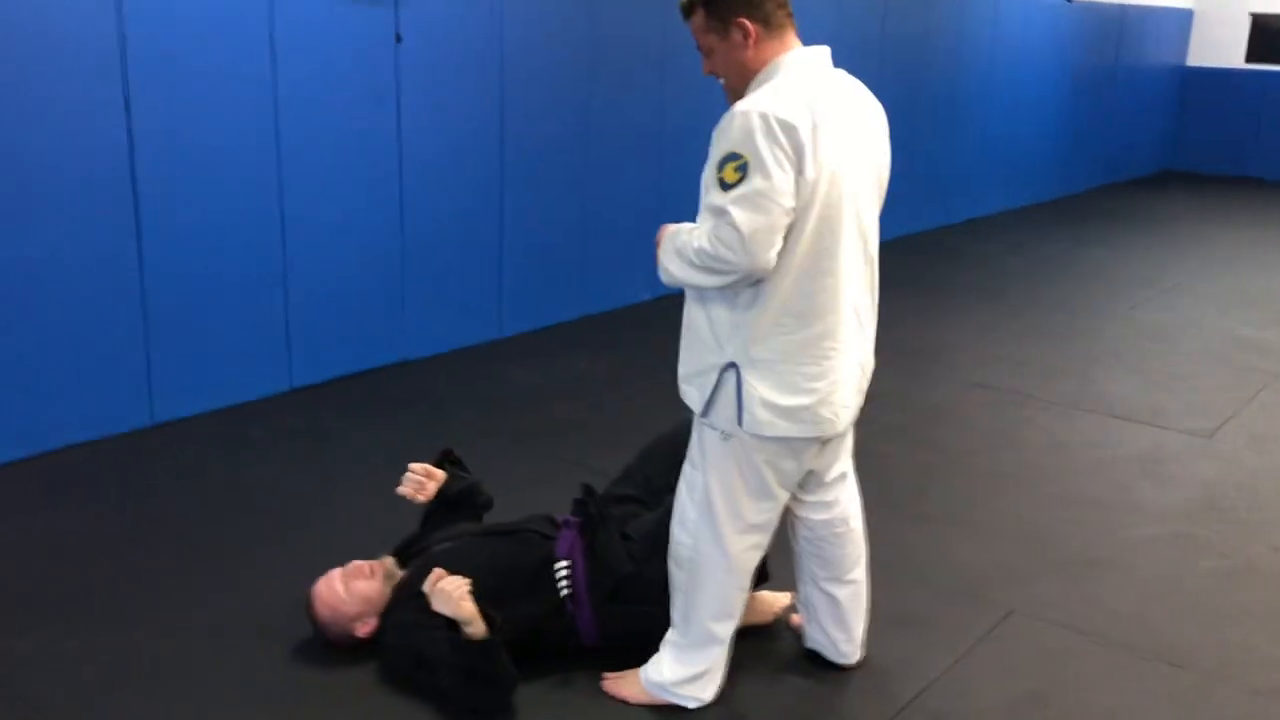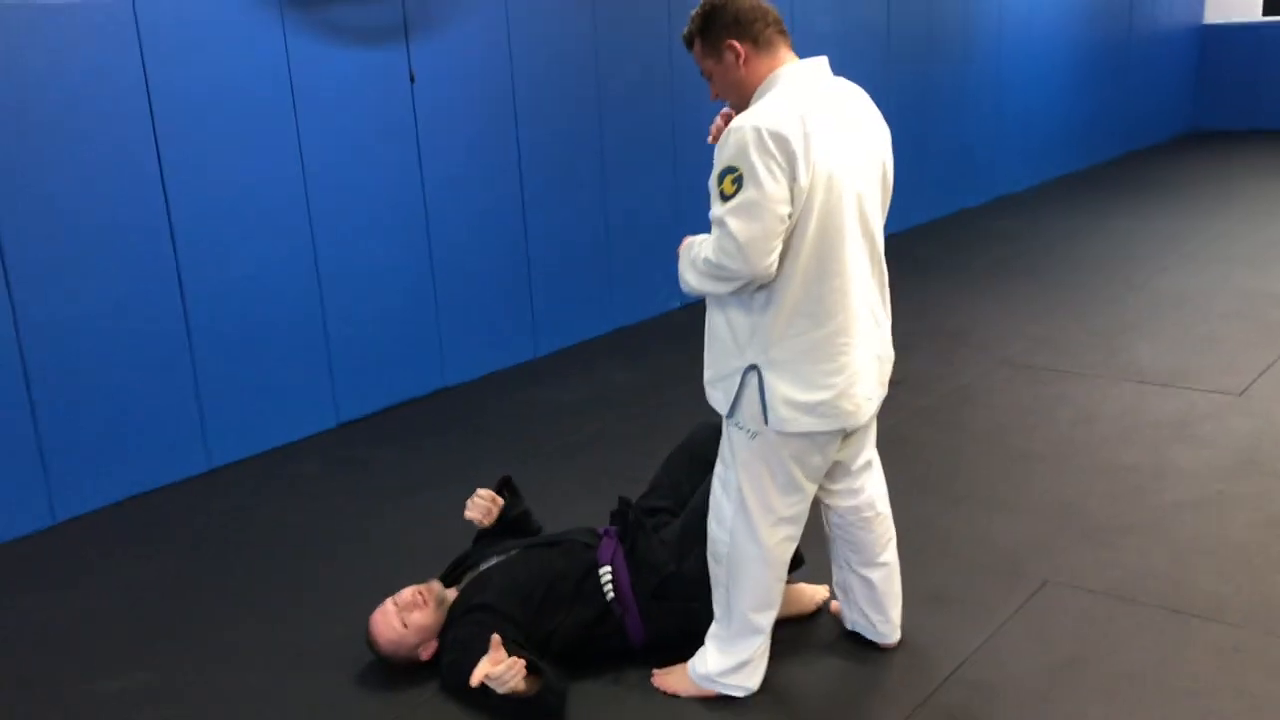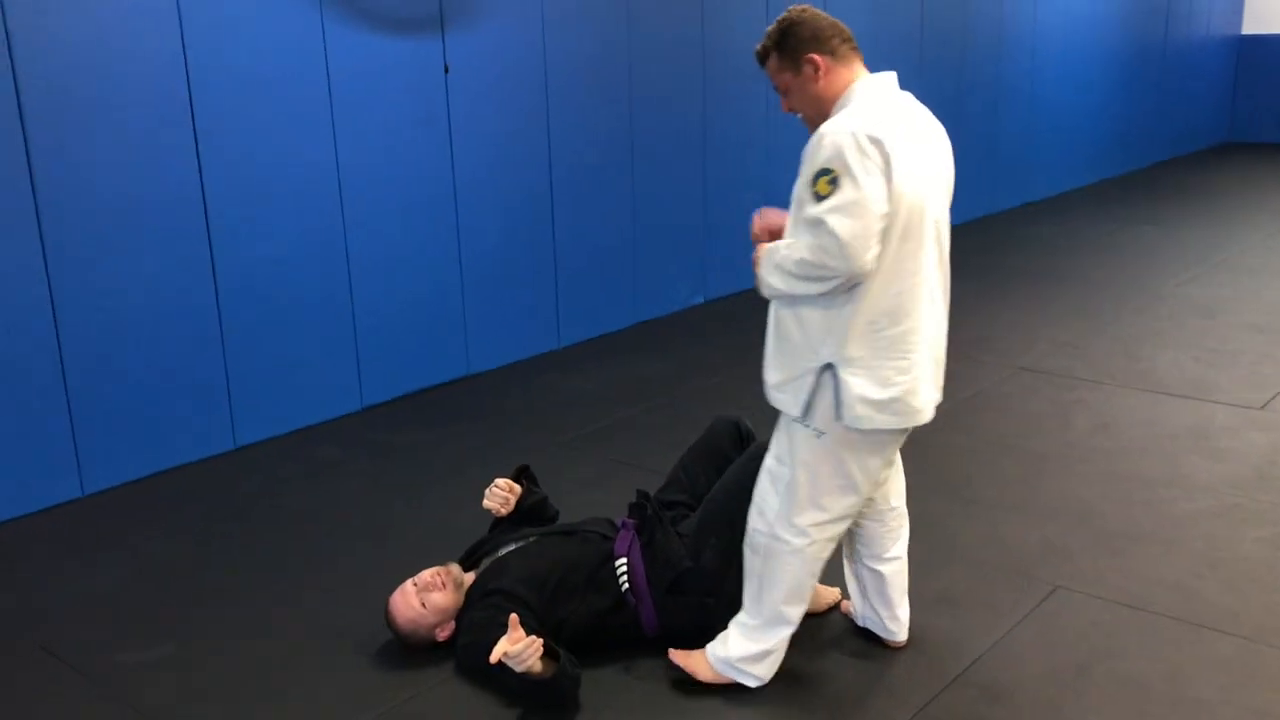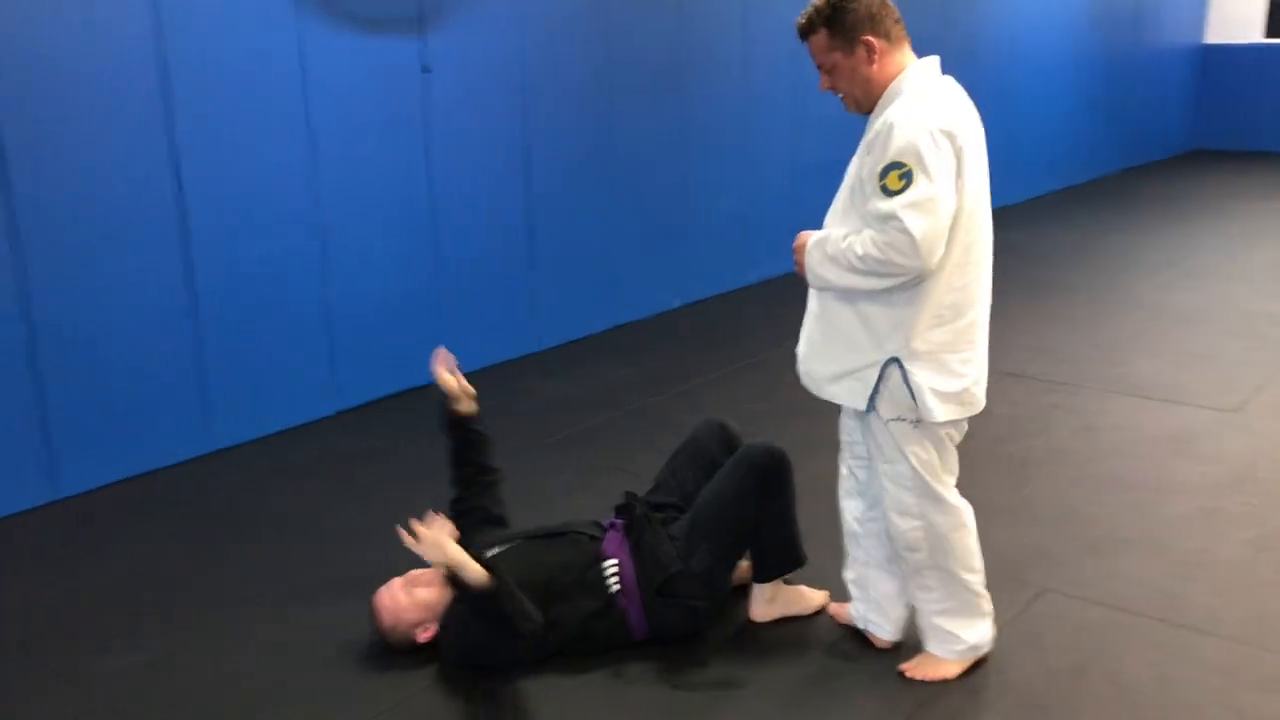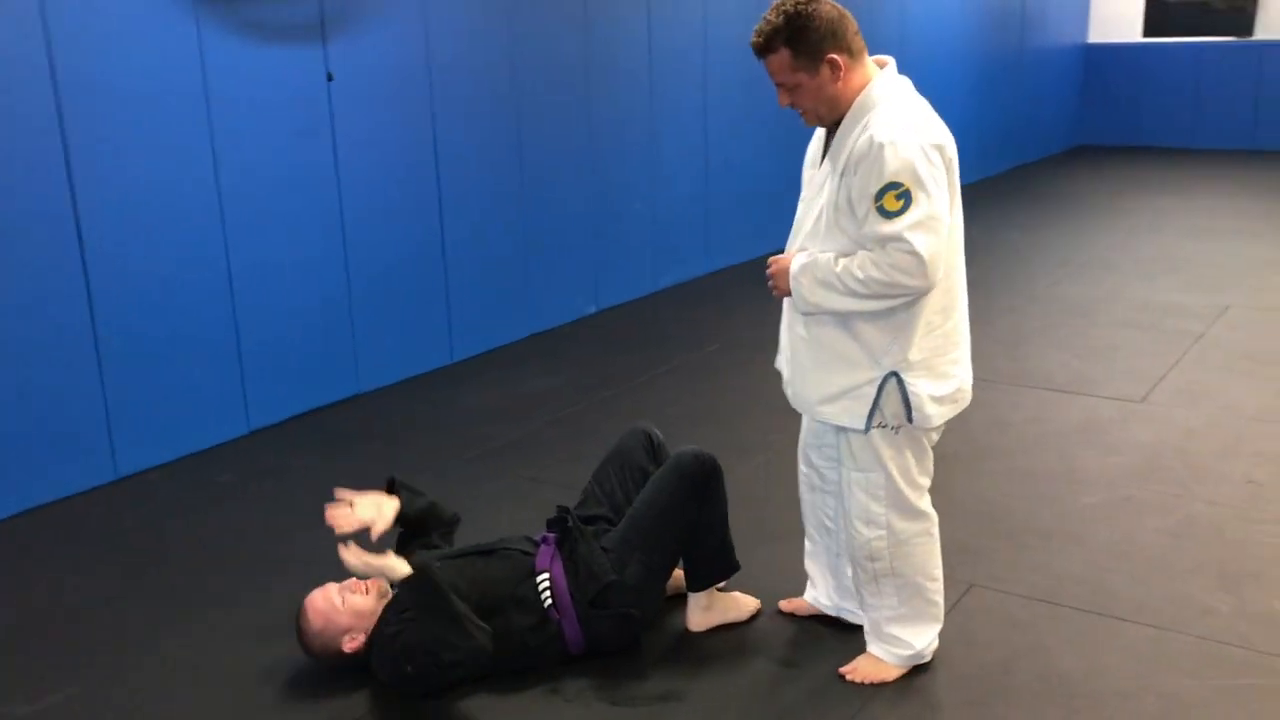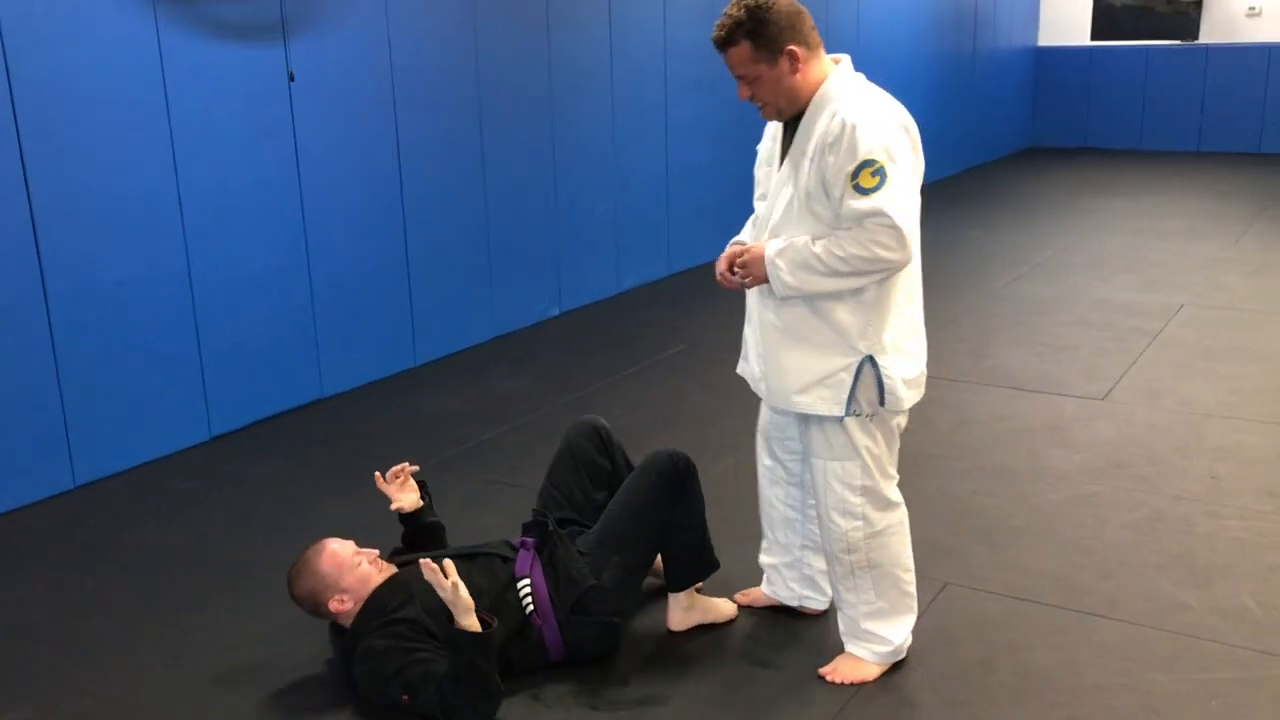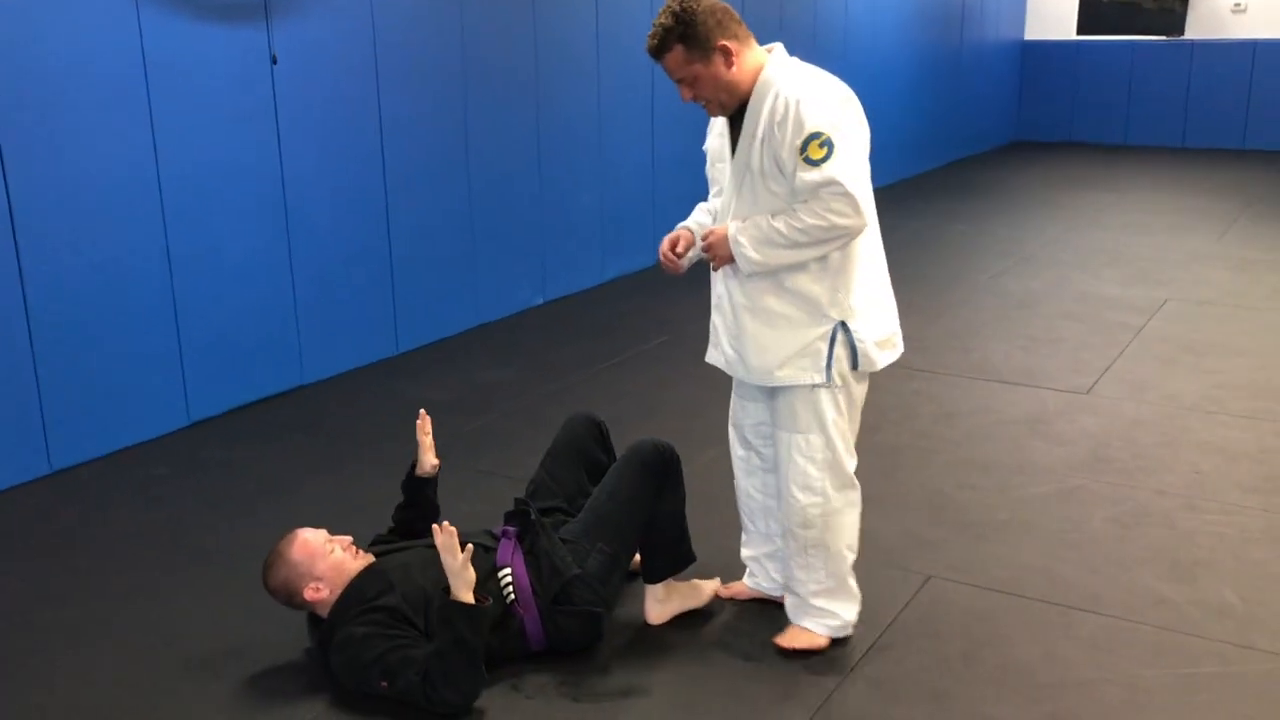
dt=0.5s
person 1, frame 1
left shoulder: (763, 115)
right shoulder: (856, 98)
left elbow: (740, 248)
left wrist: (674, 245)
left hip: (768, 370)
right hip: (833, 356)
left knee: (718, 524)
right knee: (827, 501)
left ankle: (686, 673)
right ankle: (838, 636)
person 1, frame 2
left shoulder: (761, 128)
right shoulder: (855, 104)
left elbow: (743, 257)
left wrist: (692, 255)
left hip: (788, 369)
right hip: (855, 349)
left knee: (752, 519)
right knee: (855, 491)
left ankle: (729, 665)
right ankle: (877, 616)
person 1, frame 3
left shoulder: (847, 135)
right shoulder: (916, 119)
left elbow: (839, 253)
left wrist: (773, 263)
right wrist: (797, 227)
left hip: (852, 366)
right hip: (899, 355)
left knee: (794, 511)
right knee: (874, 490)
left ankle: (746, 654)
right ankle: (885, 614)
person 1, frame 4
left shoulder: (913, 124)
right shoulder: (919, 101)
left elbow: (906, 247)
left wrist: (818, 253)
right wrist: (833, 252)
left hip: (910, 358)
right hip: (889, 348)
left knee: (918, 502)
right knee: (869, 485)
left ankle: (962, 633)
right ankle: (876, 611)
person 1, frame 5
left shoulder: (896, 139)
right shoulder: (850, 116)
left elbow: (908, 265)
left wrist: (804, 277)
right wrist: (801, 262)
left hip: (886, 366)
right hip: (843, 354)
left knee: (884, 508)
right knee: (826, 476)
left ankle: (904, 638)
right ankle: (840, 595)
person 1, frame 6
left shoulder: (865, 123)
right shoulder: (789, 119)
left elbow: (886, 240)
left wrist: (777, 264)
right wrist: (747, 244)
left hip: (850, 353)
right hip: (794, 342)
left knee: (855, 500)
right knee: (786, 467)
left ankle: (880, 636)
right ankle: (796, 583)
person 1, frame 7
left shoulder: (809, 102)
right shoulder: (729, 112)
left elbow: (841, 209)
left wrist: (741, 243)
right wrist: (695, 232)
left hip: (820, 328)
right hip: (760, 323)
left knee: (812, 477)
right knee: (757, 456)
left ankle: (824, 611)
right ankle: (772, 574)
person 2, frame 1
left shoulder: (413, 552)
right shoulder: (407, 634)
left elbow: (473, 504)
left wrist: (442, 485)
right wrist: (470, 626)
left hip: (582, 537)
right hip: (611, 594)
left knee: (689, 439)
person 2, frame 2
left shoulder: (463, 573)
right shoulder: (464, 648)
left elbow: (527, 532)
left wrist: (498, 507)
left hip: (631, 543)
right hip: (659, 596)
left knee: (712, 439)
person 2, frame 3
left shoulder: (481, 557)
right shoulder: (482, 632)
left elbow: (544, 518)
right elbow: (561, 685)
left wrist: (516, 494)
right wrist: (533, 666)
left hip: (644, 535)
right hip: (675, 588)
left knee: (732, 432)
person 2, frame 4
left shoulder: (470, 546)
right shoulder: (468, 634)
left elbow: (477, 484)
right elbow: (523, 627)
left wrist: (463, 406)
right wrist: (464, 569)
left hip: (629, 542)
right hip: (662, 594)
left knee: (716, 438)
right knee: (763, 464)
left ankle: (738, 564)
right ankle: (768, 596)
person 2, frame 5
left shoulder: (391, 592)
right shoulder: (397, 652)
left elbow: (437, 521)
right elbow: (469, 645)
left wrist: (389, 505)
right wrist: (399, 574)
left hip: (563, 553)
right hip: (598, 601)
left knee: (643, 442)
right knee: (695, 469)
left ankle: (668, 571)
right ankle: (706, 601)
person 2, frame 6
left shoulder: (376, 588)
right shoulder: (383, 658)
left elbow: (431, 558)
left wrist: (413, 508)
right wrist: (465, 615)
left hip: (539, 555)
right hip: (575, 602)
left knee: (589, 434)
right knee: (669, 468)
left ankle: (645, 551)
right ankle: (684, 603)
person 2, frame 7
left shoulder: (356, 582)
right shoulder: (360, 646)
left elbow: (412, 535)
left wrist: (423, 471)
right wrist: (462, 591)
left hip: (521, 544)
right hip: (560, 593)
left knee: (584, 429)
right knee: (653, 458)
left ankle: (624, 549)
right ankle: (661, 591)
